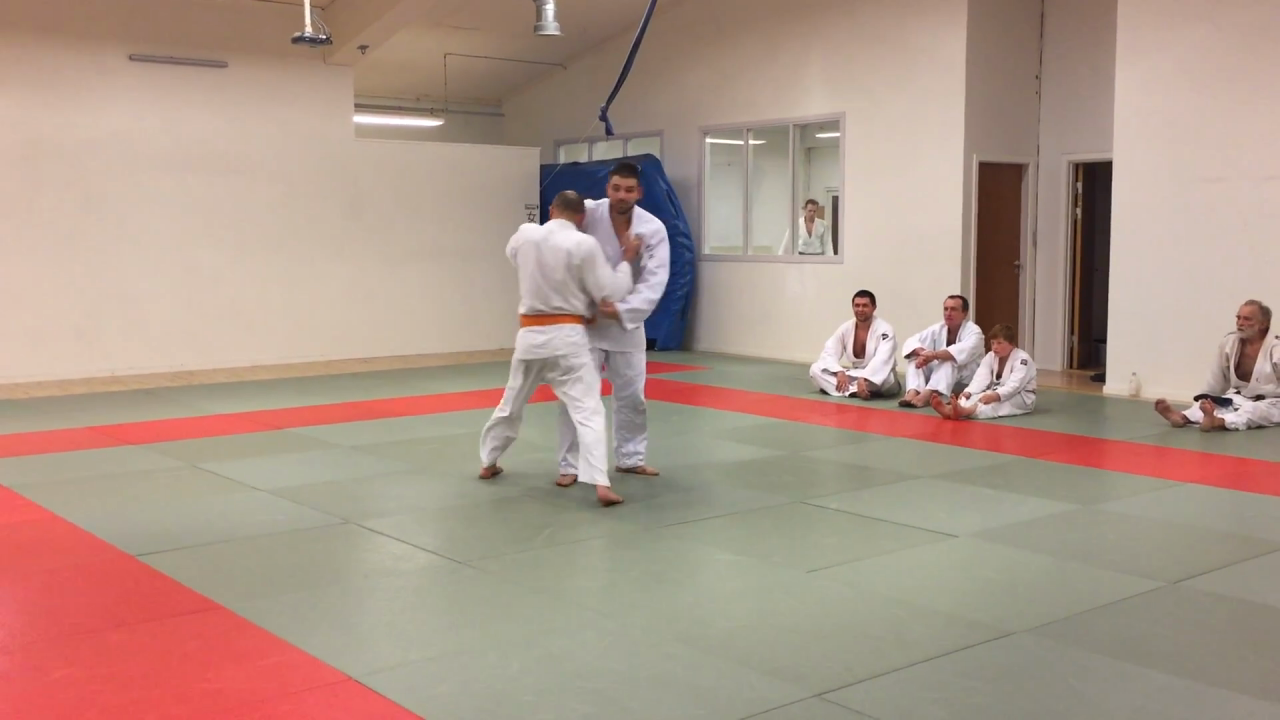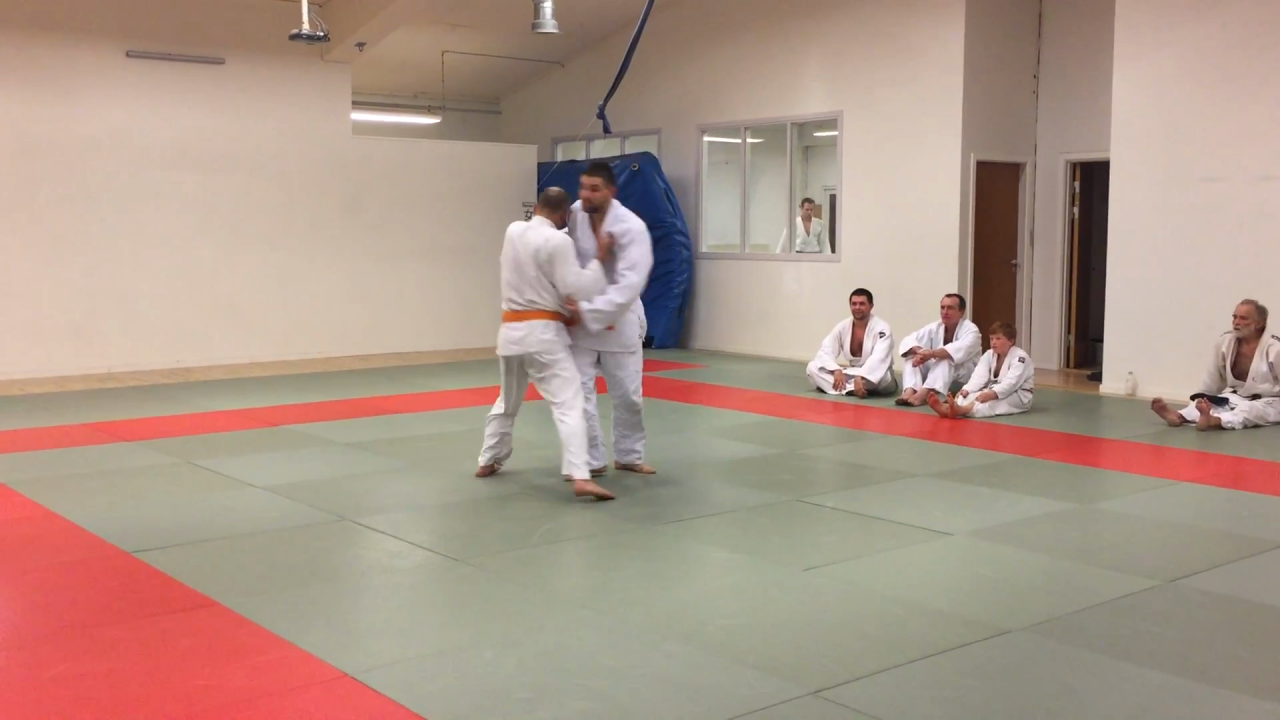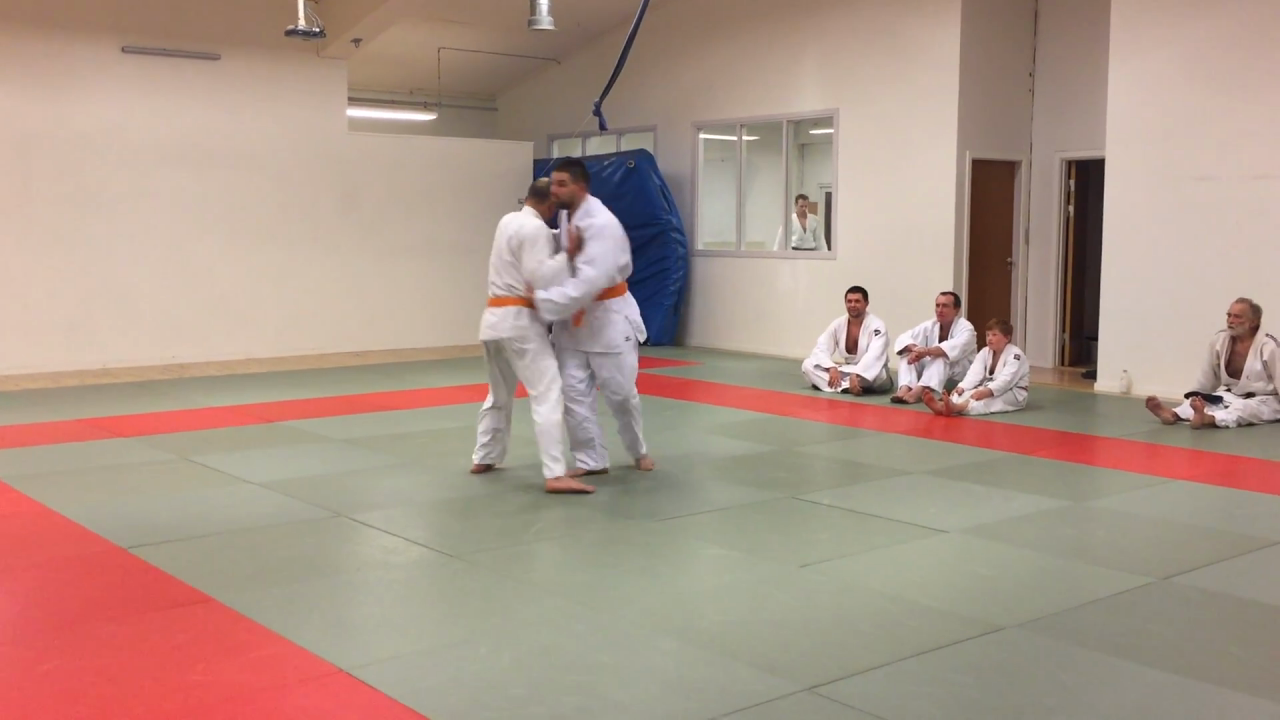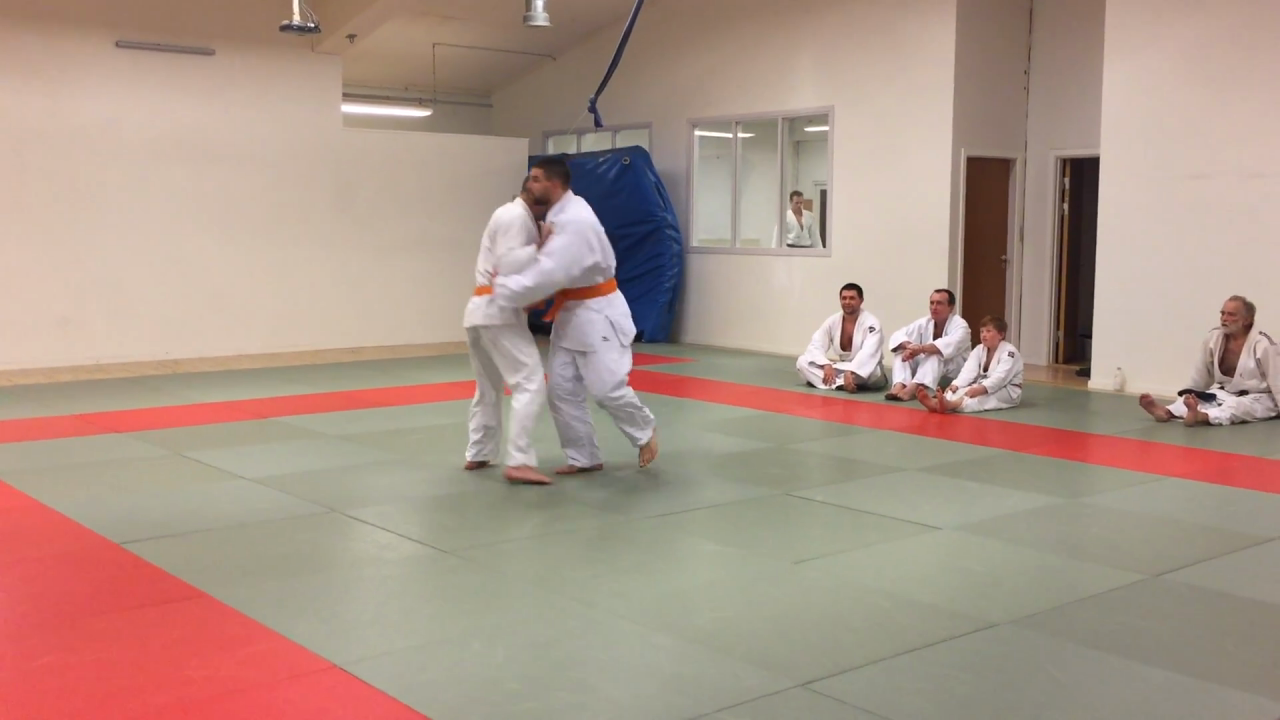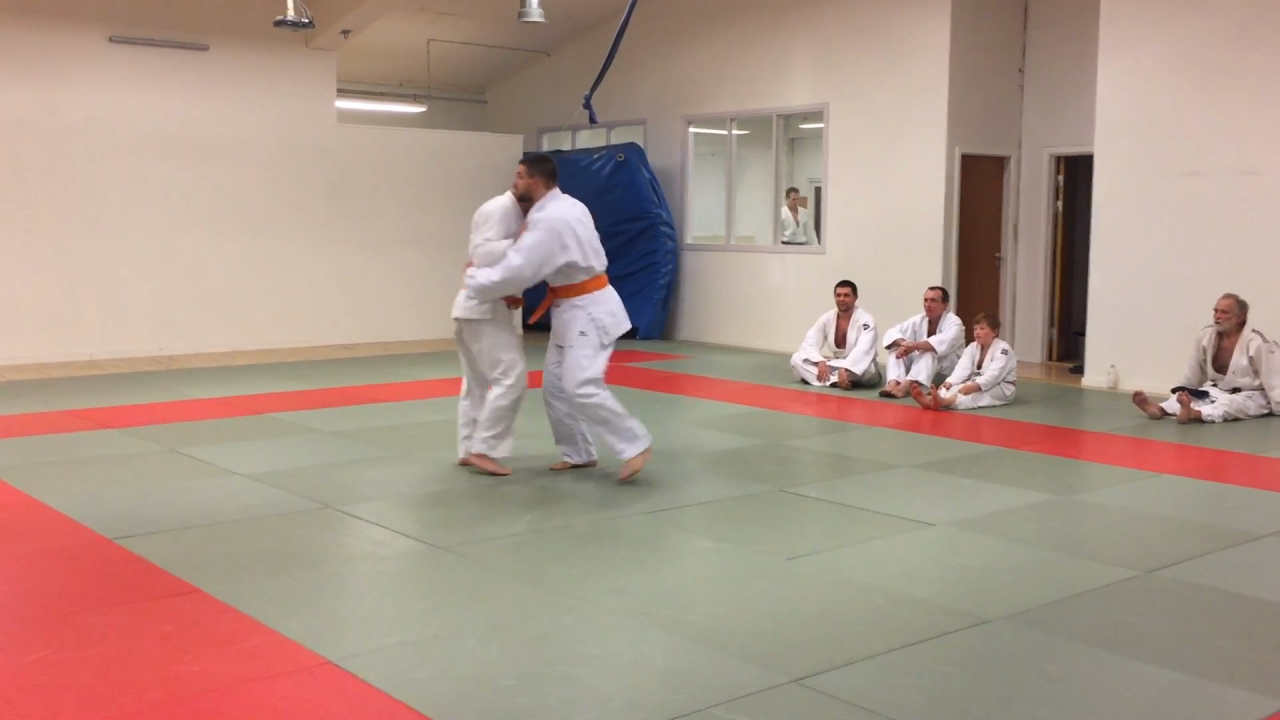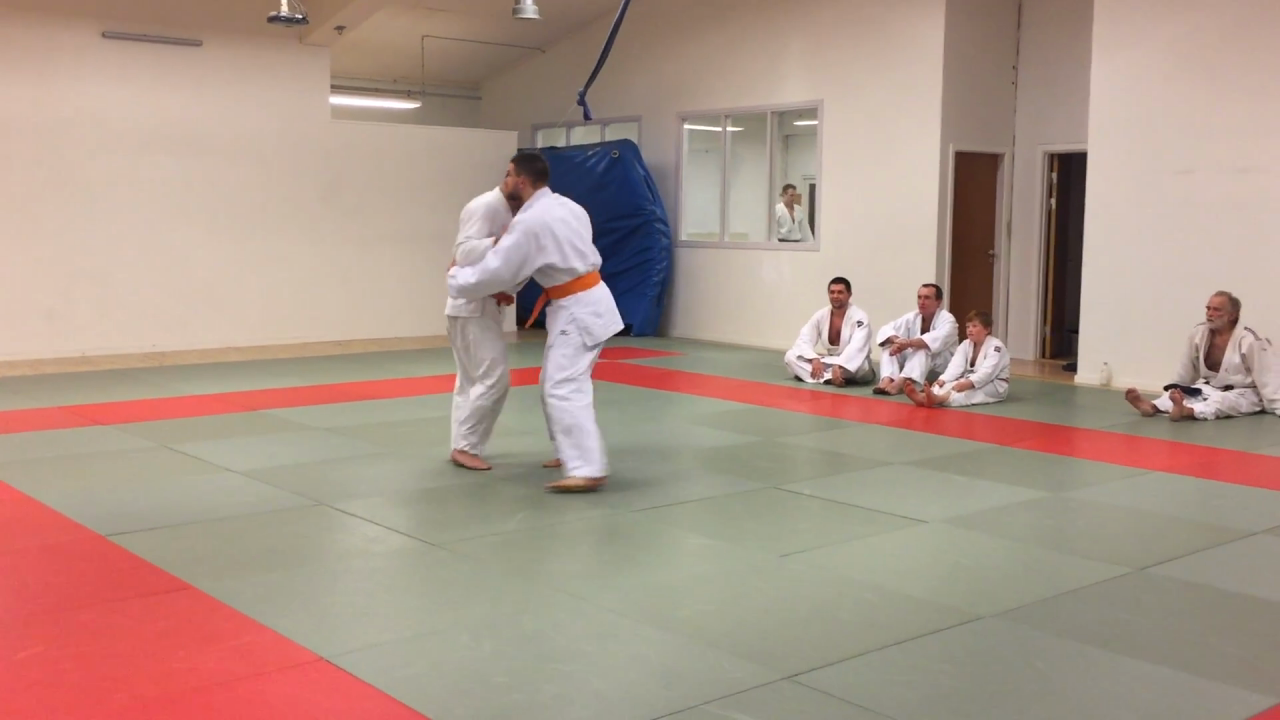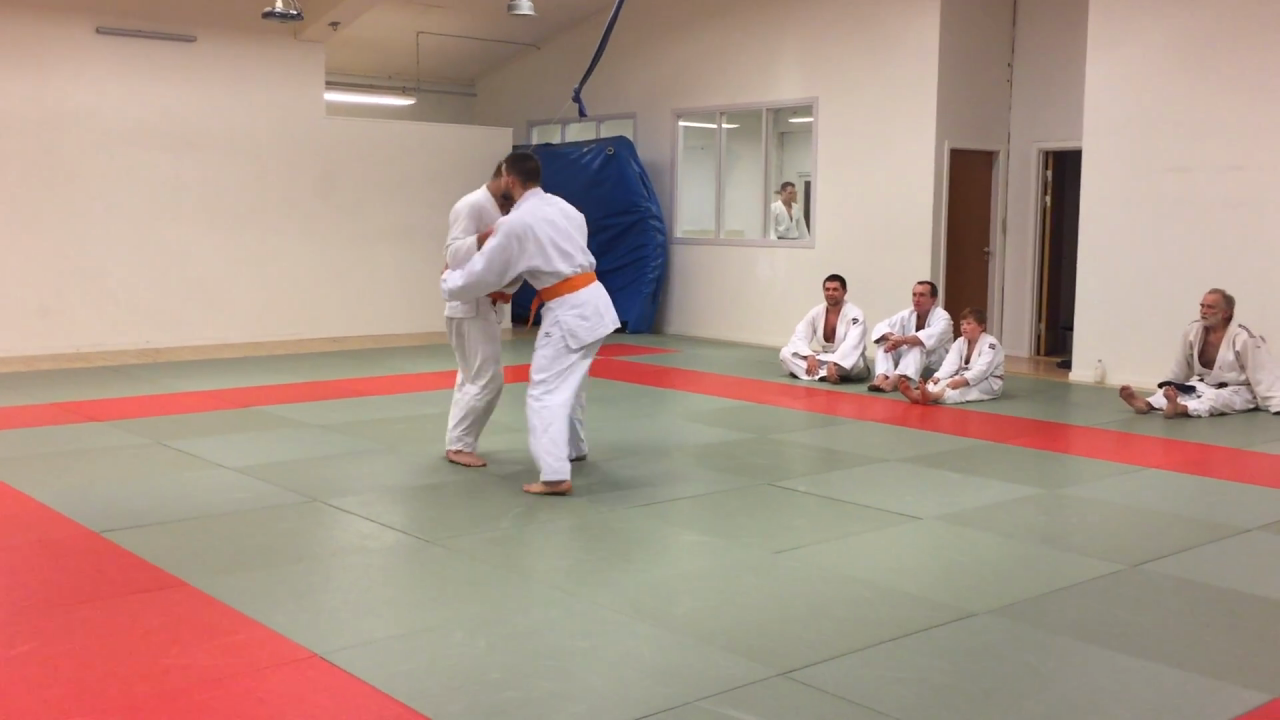
dt=0.1s
person 1, frame 1
left shoulder: (654, 229)
right shoulder: (588, 213)
left elbow: (654, 282)
left wrist: (620, 310)
left hip: (625, 319)
left knee: (631, 395)
left ankle: (630, 458)
right ankle: (569, 464)
person 1, frame 2
left shoulder: (632, 229)
right shoulder: (576, 214)
left elbow: (629, 286)
left wrist: (586, 310)
left hip: (619, 315)
right hip: (582, 315)
left knee: (627, 393)
right knee: (579, 388)
left ankle: (630, 455)
right ankle: (593, 459)
person 1, frame 3
left shoulder: (604, 226)
right shoulder: (573, 213)
left elbow: (588, 283)
left wrist: (541, 300)
left hip: (610, 314)
right hip: (574, 314)
left knee: (621, 392)
right knee: (573, 391)
left ankle: (637, 450)
right ankle: (590, 460)
person 1, frame 4
left shoulder: (573, 223)
right shoulder: (568, 211)
left elbow: (546, 277)
left wrist: (501, 287)
left hip: (599, 312)
right hip: (573, 312)
left knee: (609, 388)
right knee: (561, 389)
left ankle: (644, 430)
right ankle: (583, 456)
person 1, frame 5
left shoulder: (549, 221)
right shoulder: (566, 206)
left elbow: (516, 271)
left wrist: (473, 278)
left hip: (589, 308)
right hip: (571, 306)
left knee: (581, 387)
right knee: (555, 385)
left ankle: (635, 444)
right ankle: (579, 453)
person 1, frame 6
left shoulder: (531, 222)
right shoulder: (566, 205)
left elbow: (496, 272)
left wrist: (456, 277)
left hip: (580, 309)
right hip: (589, 301)
left knee: (564, 388)
right knee: (562, 383)
left ankle: (588, 470)
right ankle: (574, 452)
person 1, frame 7
left shoulder: (516, 224)
right shoulder: (560, 206)
left elbow: (483, 274)
left wrist: (449, 282)
left hip: (570, 310)
right hip: (588, 300)
left knee: (545, 392)
right knee: (562, 384)
left ankle: (555, 474)
right ankle: (570, 448)
person 2, frame 1
left shoulder: (525, 234)
right shoulder: (584, 244)
right elbow: (612, 293)
right wrist: (627, 259)
left hip: (531, 335)
right hip: (568, 336)
left knee: (512, 404)
right knee: (588, 410)
left ankle: (488, 462)
right ankle: (601, 483)
person 2, frame 2
left shoulder: (514, 231)
right shoulder: (556, 241)
right elbow: (578, 290)
right wrist: (600, 259)
left hip: (511, 332)
right hip: (543, 333)
left knee: (508, 399)
right knee: (569, 405)
left ankle: (489, 461)
right ankle: (580, 479)
person 2, frame 3
left shoulder: (509, 221)
right shoulder: (535, 229)
right elbow: (541, 277)
left hip: (494, 318)
right hip: (519, 320)
left knee: (499, 394)
right knee: (547, 396)
left ankle: (484, 458)
right ankle: (555, 474)
person 2, frame 4
left shoulder: (510, 214)
right shoulder: (517, 218)
right elbow: (510, 264)
right wrist: (542, 246)
left hip: (481, 312)
right hip: (499, 313)
left knee: (488, 388)
right knee: (530, 384)
left ankle: (477, 454)
right ankle: (518, 462)
person 2, frame 5
left shoulder: (511, 211)
right shoulder: (500, 210)
right elbow: (483, 256)
left hip: (479, 306)
right hip: (482, 305)
left knee: (477, 383)
right knee: (510, 379)
left ankle: (469, 450)
right ankle: (482, 450)
person 2, frame 6
left shoulder: (508, 211)
right shoulder: (485, 208)
right elbow: (466, 254)
left hip: (483, 304)
right hip: (473, 305)
left knee: (470, 380)
right knee: (493, 378)
left ankle: (462, 445)
right ankle: (465, 446)
person 2, frame 7
left shoulder: (500, 207)
right shoulder: (472, 207)
right elbow: (455, 256)
right wrist: (488, 238)
left hip: (484, 304)
right hip: (471, 306)
left knee: (473, 377)
right knee: (486, 379)
left ankle: (459, 440)
right ankle: (458, 446)
